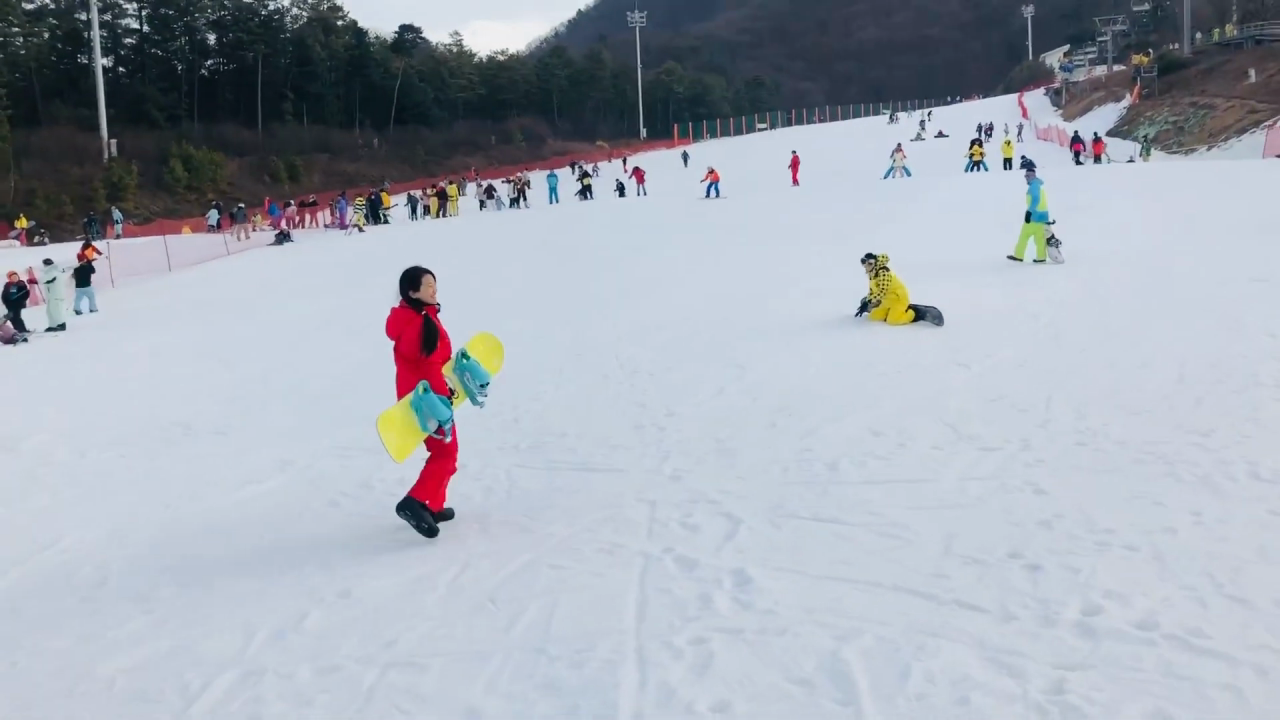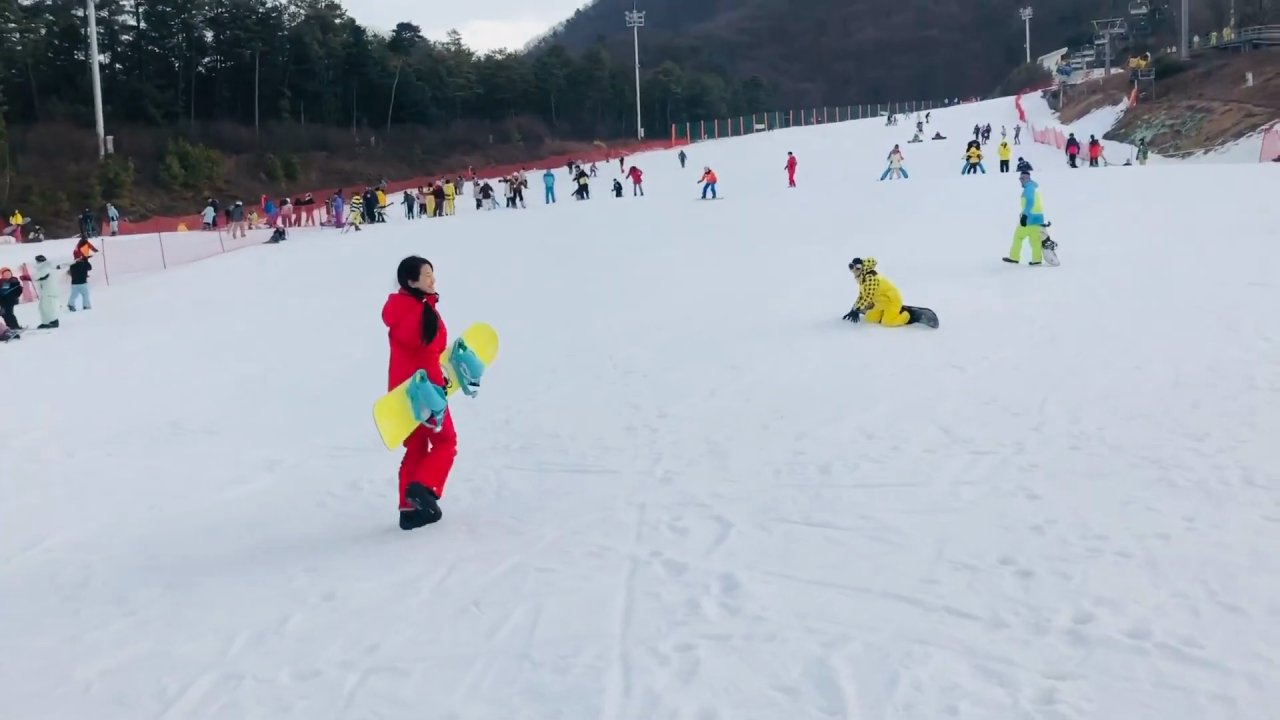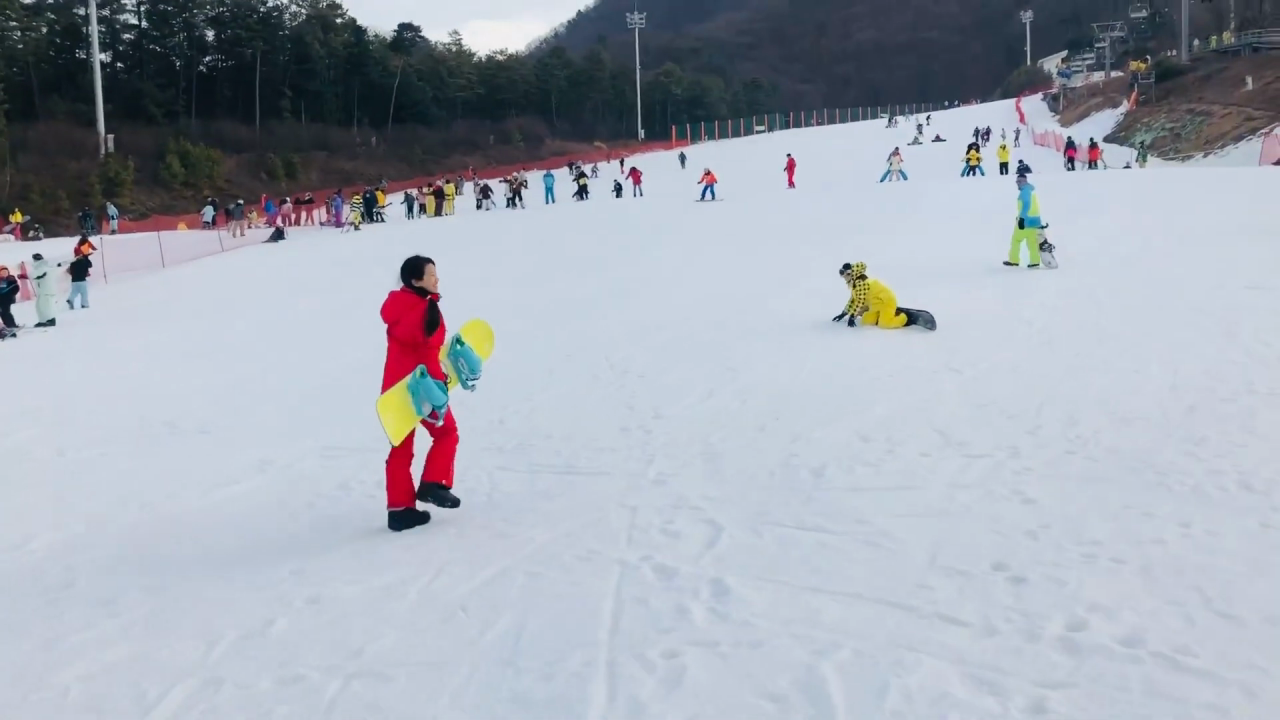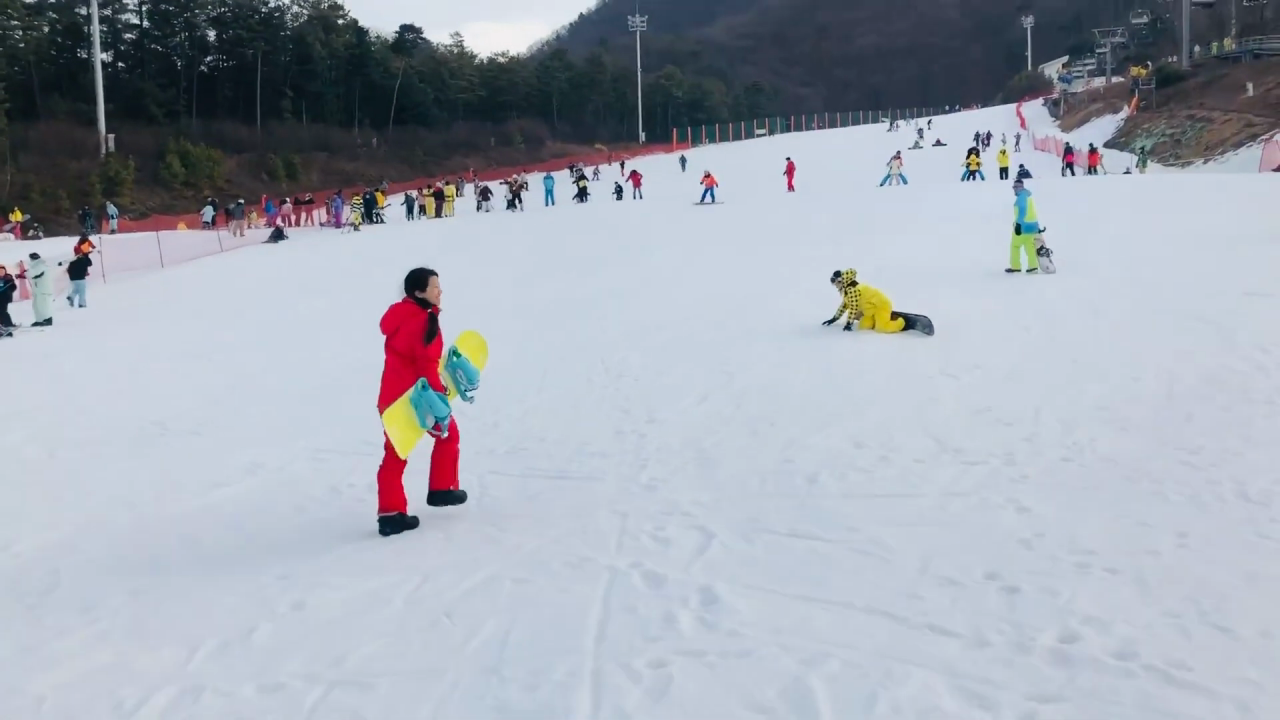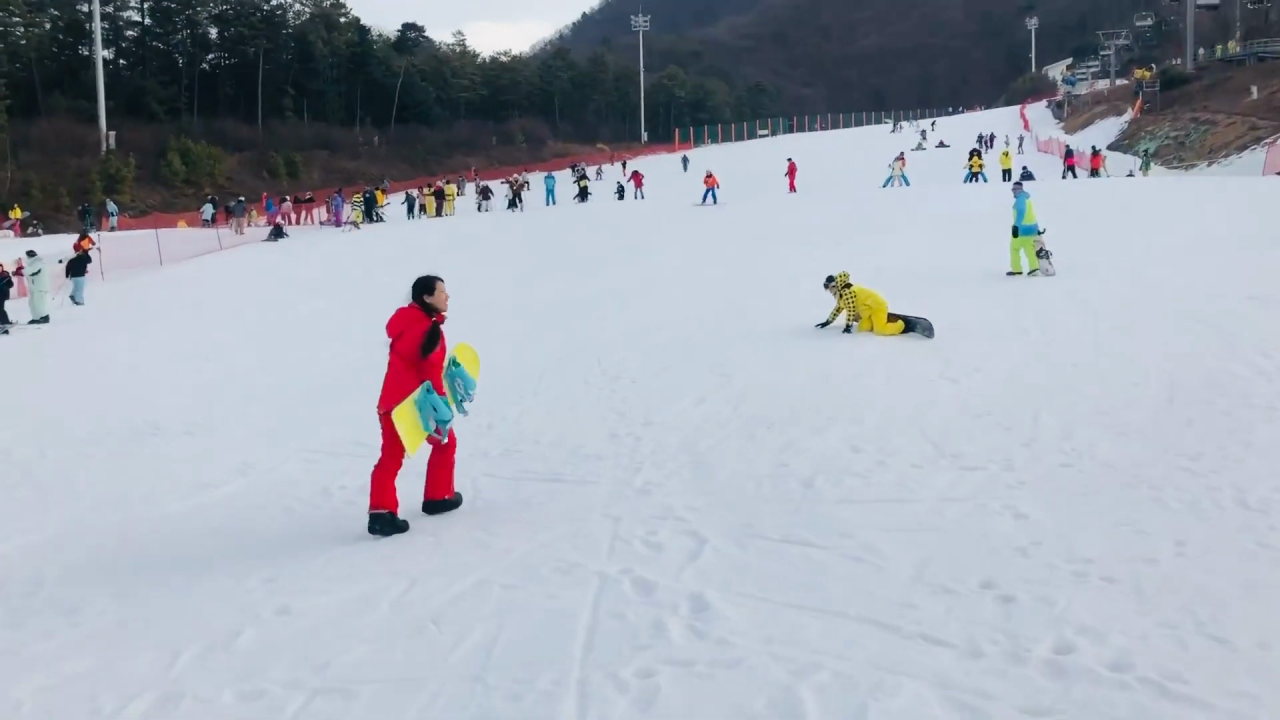
dt=0.1s
person 1, frame 1
left shoulder: (406, 319)
right shoulder: (424, 323)
right elbow: (430, 366)
right wrist: (444, 397)
left hip: (411, 398)
left knee: (439, 453)
right knee: (445, 457)
left ankle: (431, 507)
right ankle: (416, 504)
person 1, frame 2
left shoulder: (403, 307)
right shoulder: (422, 311)
right elbow: (428, 354)
right wrist: (438, 386)
left hip: (401, 388)
left knee: (415, 449)
right knee: (446, 442)
left ankle: (411, 509)
right ankle: (422, 488)
person 1, frame 3
left shoulder: (400, 305)
right shoulder: (425, 309)
right elbow: (428, 350)
left wrist: (443, 369)
right wrist: (438, 382)
left hip: (394, 386)
left knee: (401, 448)
right knee: (446, 432)
left ankle: (400, 509)
right ankle: (433, 485)
person 1, frame 4
left shoulder: (400, 318)
right shoulder: (425, 321)
right elbow: (426, 363)
right wrist: (438, 394)
left hip: (391, 398)
left knee: (394, 456)
right knee: (447, 436)
left ankle: (390, 514)
right ankle: (442, 490)
person 1, frame 5
left shoulder: (407, 322)
right shoulder: (429, 328)
right elbow: (430, 369)
left hip: (391, 400)
left knee: (390, 458)
right knee: (444, 443)
left ankle: (380, 513)
right ankle: (438, 497)
